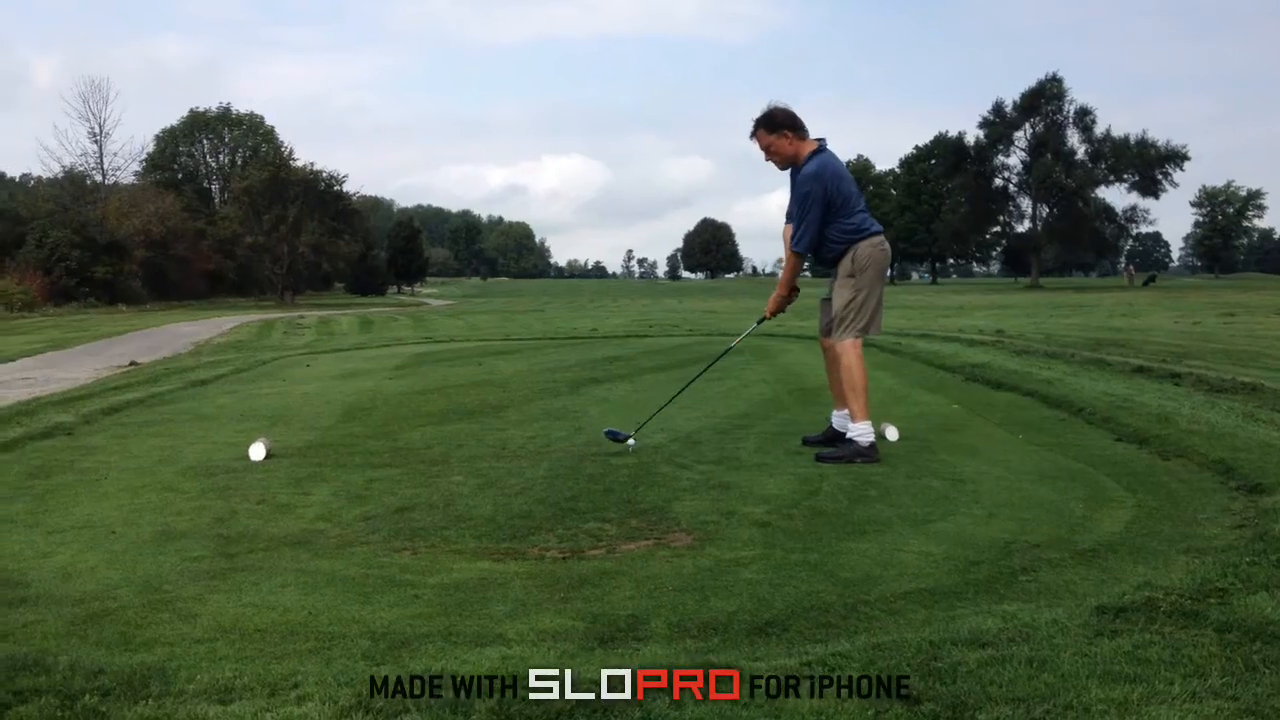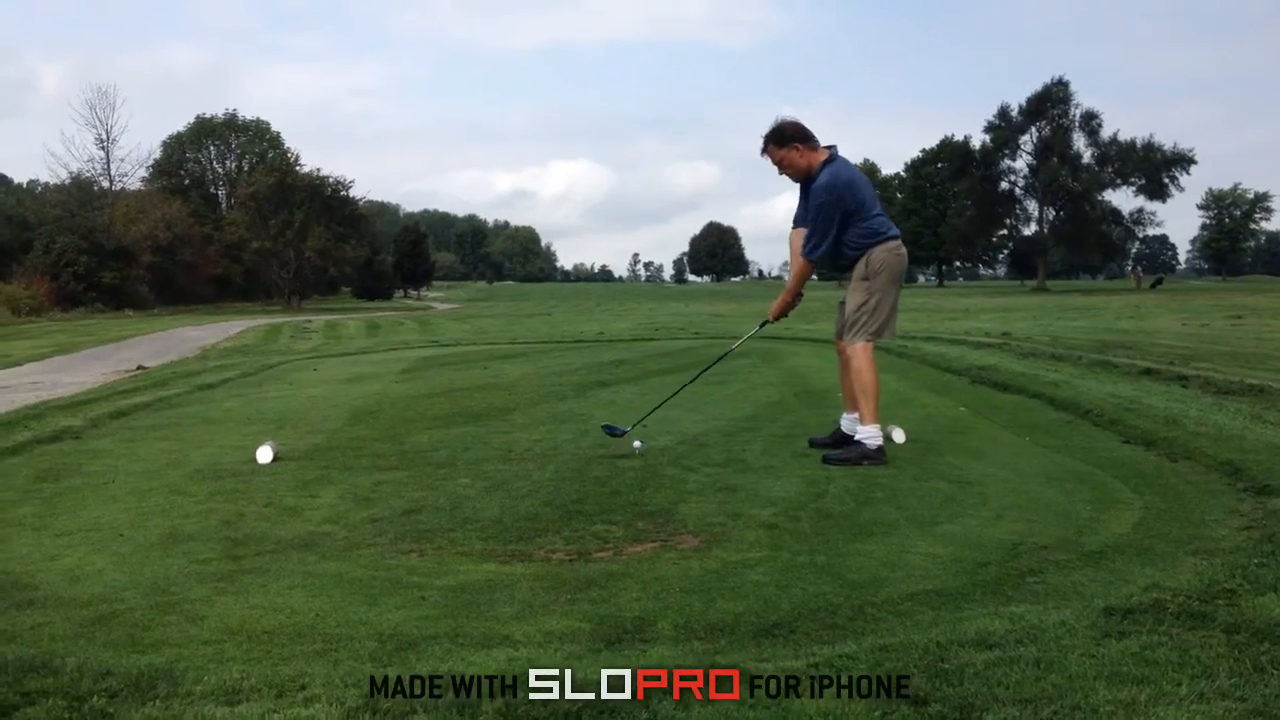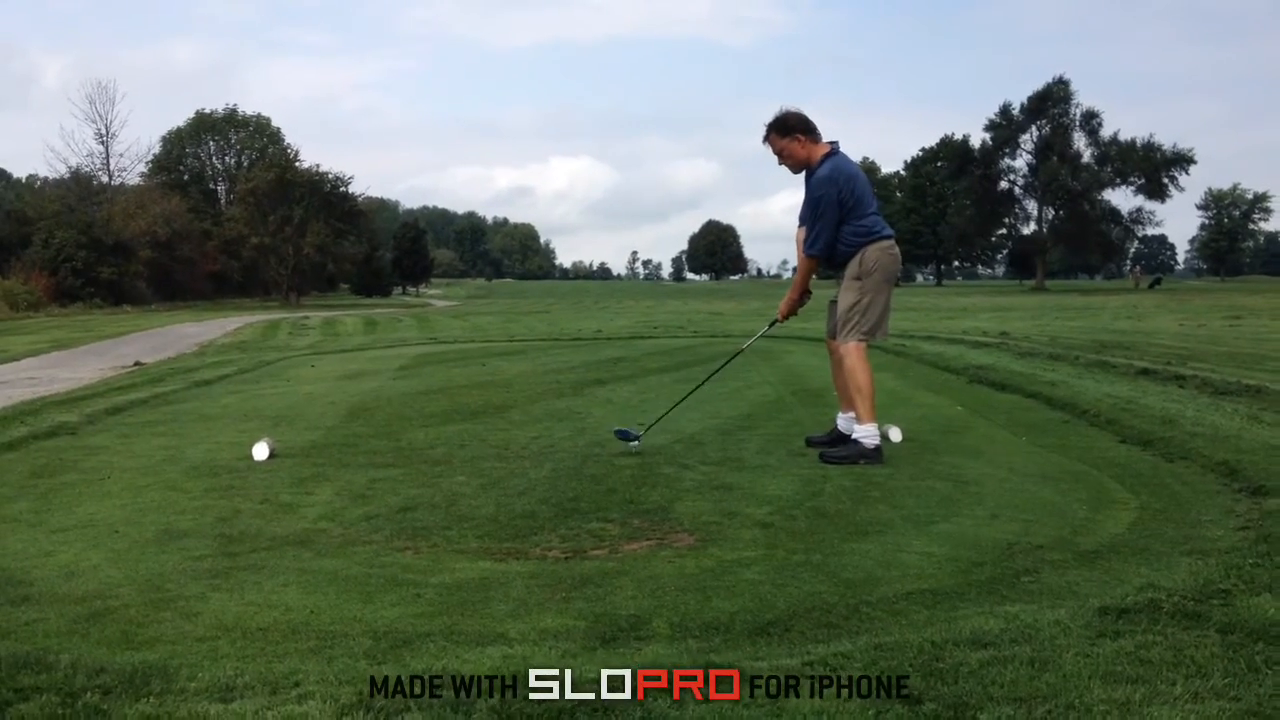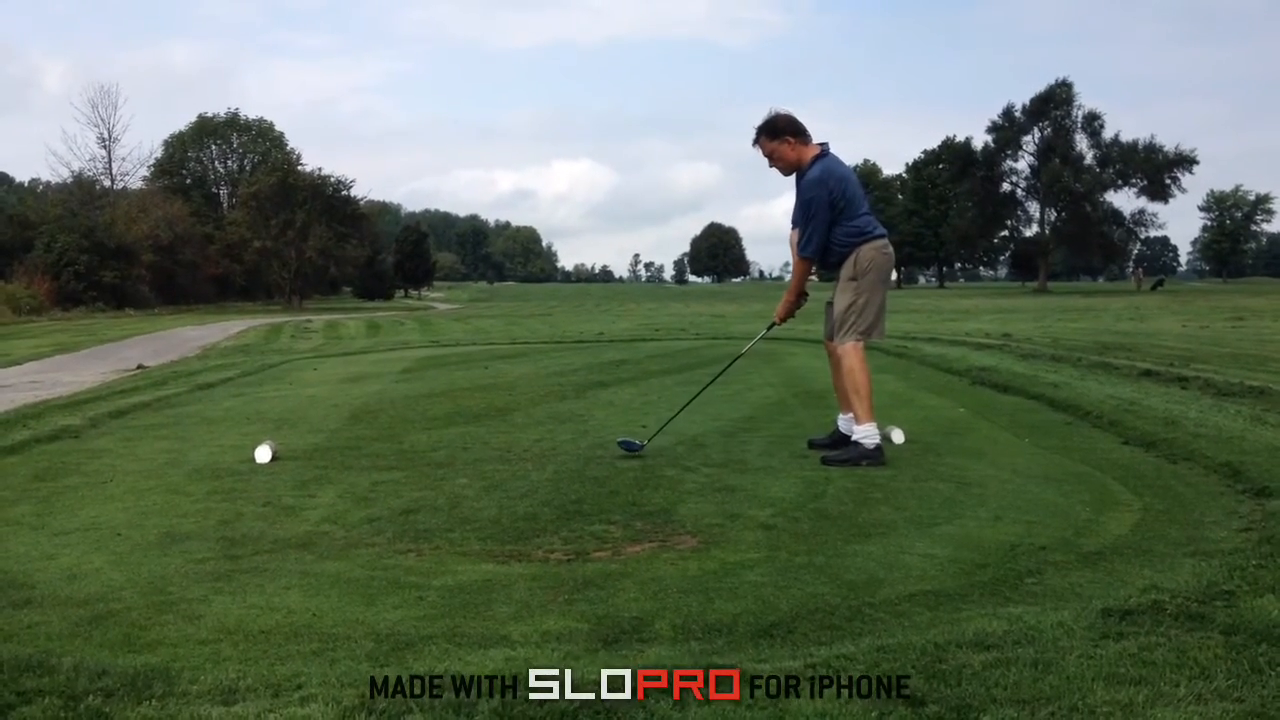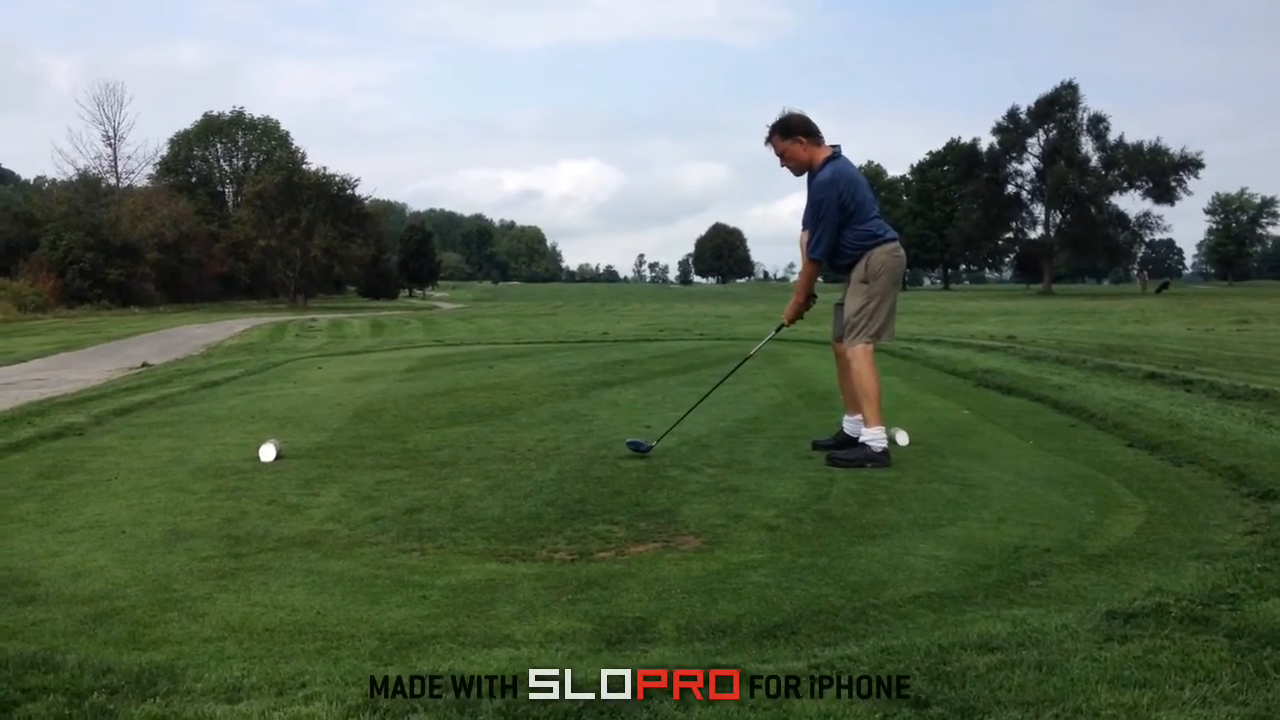
dt=0.5s
person 1, frame 1
left shoulder: (813, 174)
right shoulder: (808, 164)
left elbow: (802, 244)
right elbow: (792, 225)
left wrist: (781, 292)
right wrist: (789, 281)
left hip: (861, 255)
right hip: (850, 257)
left knee: (847, 341)
right knee: (830, 340)
left ankle: (863, 439)
right ankle: (842, 424)
person 1, frame 2
left shoulder: (829, 183)
right shoulder: (816, 173)
left elbow: (813, 253)
right elbow: (800, 229)
left wrist: (787, 297)
right wrist: (793, 285)
left hip: (877, 258)
right hip: (866, 260)
left knee: (858, 344)
right knee: (844, 343)
left ankle: (870, 442)
right ankle: (850, 427)
person 1, frame 3
left shoulder: (827, 177)
right shoulder: (823, 167)
left elbow: (816, 247)
right elbow: (805, 229)
left wrist: (794, 295)
right wrist: (802, 285)
left hip: (870, 258)
right hip: (859, 260)
left knee: (851, 343)
right knee: (836, 342)
left ankle: (868, 440)
right ankle: (847, 426)
person 1, frame 4
left shoulder: (817, 179)
right shoulder: (815, 168)
left elbow: (809, 248)
right elbow: (799, 231)
left wrist: (790, 297)
right wrist: (798, 286)
left hip: (864, 257)
right hip: (855, 259)
left knee: (849, 344)
right knee: (834, 343)
left ankle: (868, 441)
right ankle: (848, 428)
person 1, frame 5
left shoulder: (827, 181)
right shoulder: (827, 169)
left elbow: (818, 250)
right elbow: (809, 232)
left wrist: (799, 299)
right wrist: (805, 287)
left hip: (875, 261)
right hip: (865, 262)
left knee: (858, 346)
right knee: (842, 345)
left ankle: (874, 443)
right ankle: (853, 429)
